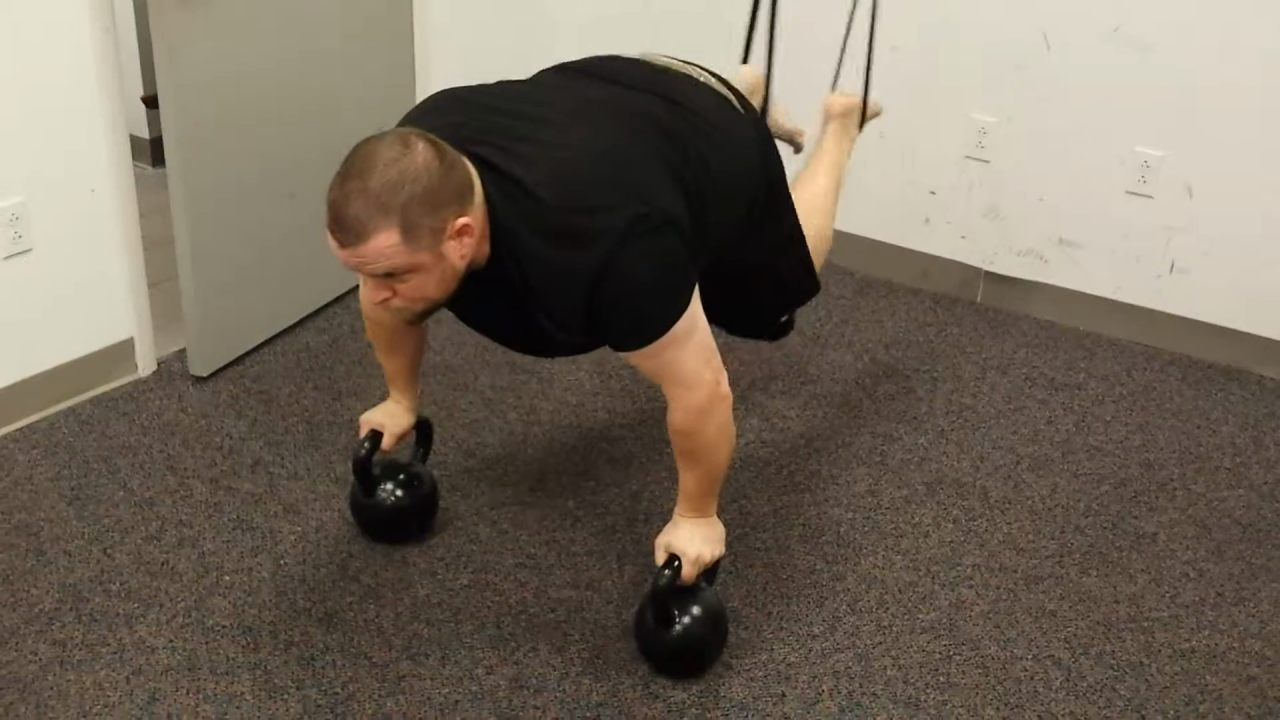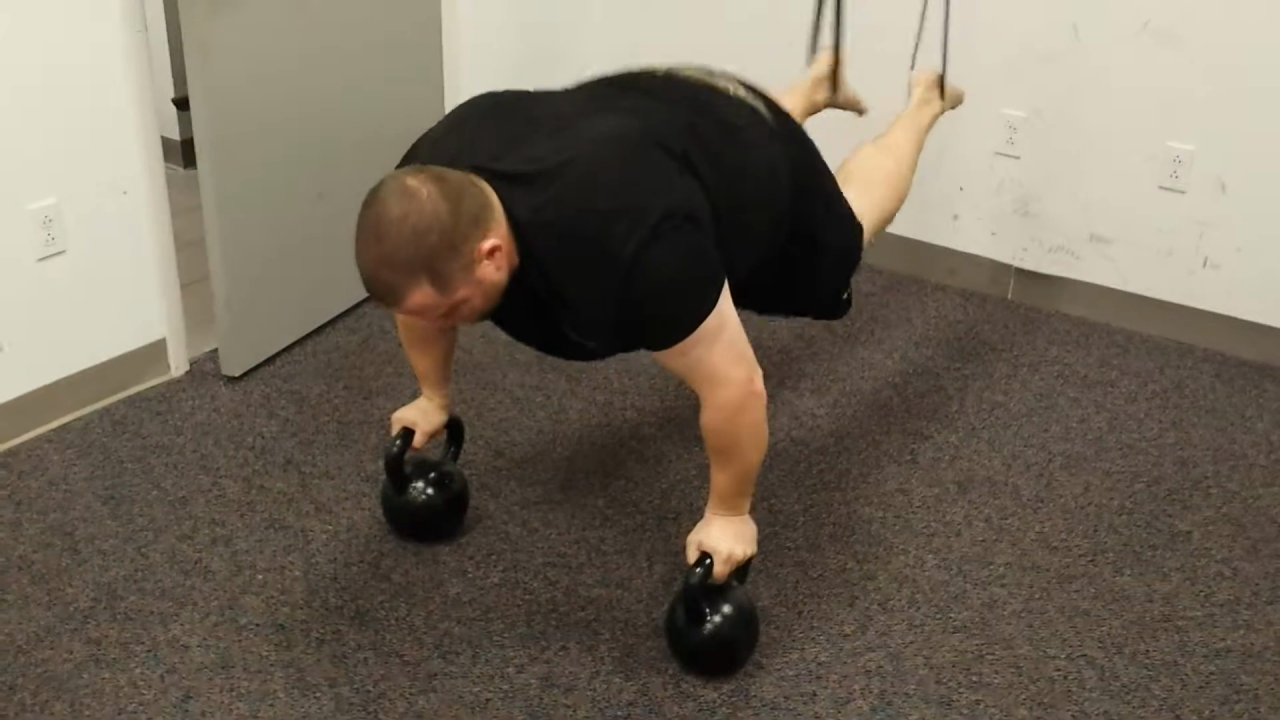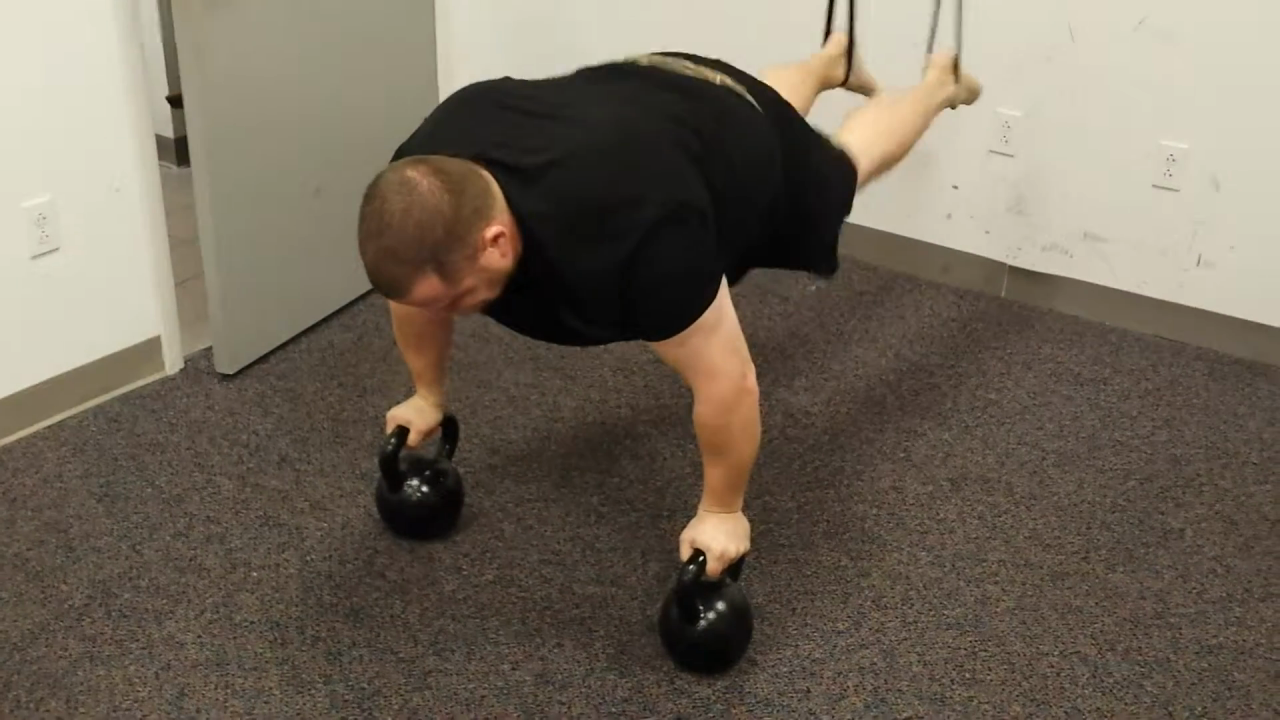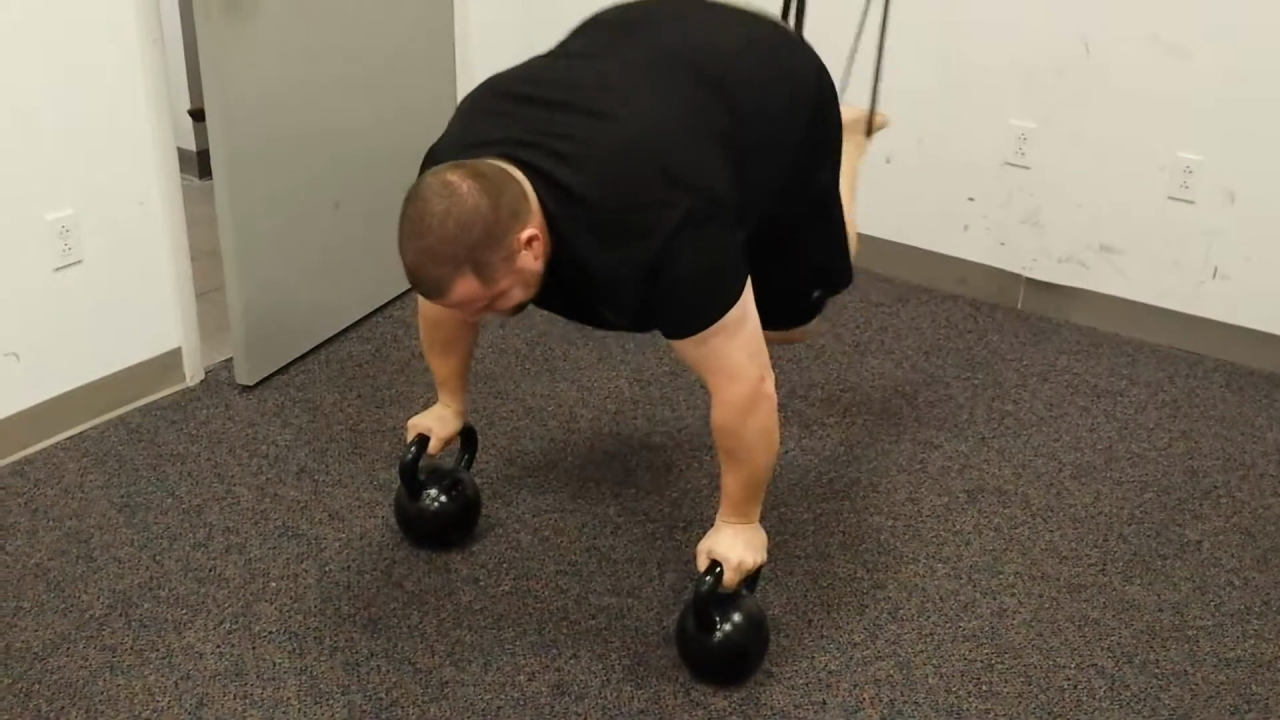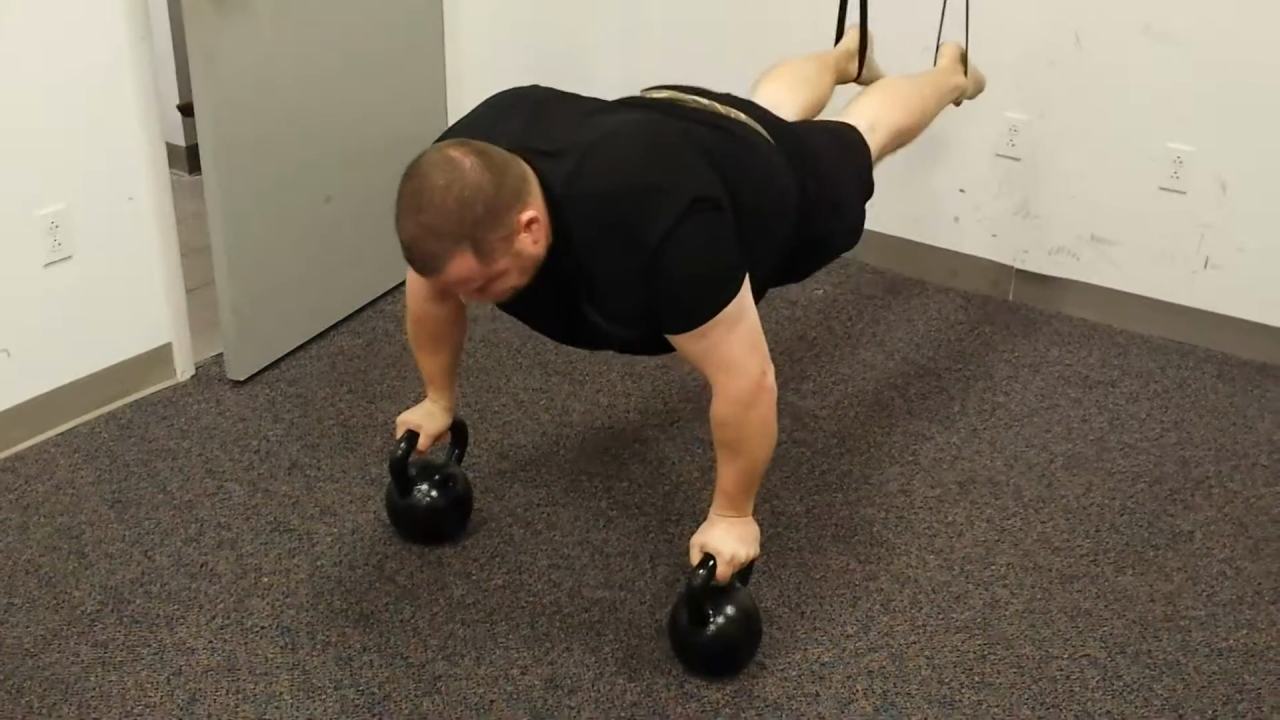
dt=1s
person 1, frame 1
left shoulder: (593, 245)
right shoulder: (407, 175)
left elbow: (701, 389)
right elbow: (385, 290)
left wrist: (696, 517)
right wrist: (401, 399)
left hip: (717, 144)
left knee: (765, 311)
left ankle: (838, 126)
right ankle: (746, 96)
person 1, frame 2
left shoulder: (623, 249)
right shoulder: (430, 184)
left elbow: (735, 387)
right elbow: (420, 294)
left wrist: (729, 515)
right wrist: (433, 397)
left hip: (753, 167)
right hip: (655, 114)
left knee: (843, 223)
left ankle: (924, 104)
right ankle: (816, 85)
person 1, frame 3
left shoulder: (623, 233)
right shoulder: (430, 174)
left elbow: (728, 383)
right elbow: (418, 287)
left wrist: (721, 513)
right wrist: (428, 397)
left hip: (739, 138)
left knee: (842, 163)
left ankle: (939, 85)
right ankle: (832, 60)
person 1, frame 4
left shoulder: (650, 229)
right shoulder: (456, 173)
left elbow: (745, 385)
right elbow: (442, 289)
left wrist: (739, 525)
right wrist: (449, 404)
left hip: (775, 82)
left knee: (787, 321)
left ankle: (849, 137)
person 1, frame 5
left shoulder: (652, 228)
right shoulder: (463, 174)
left elbow: (746, 380)
right elbow: (431, 288)
left wrist: (732, 517)
right wrist: (438, 400)
left hip: (767, 180)
left knee: (864, 131)
right knee: (773, 108)
left ankle: (949, 76)
right ankle: (845, 56)
